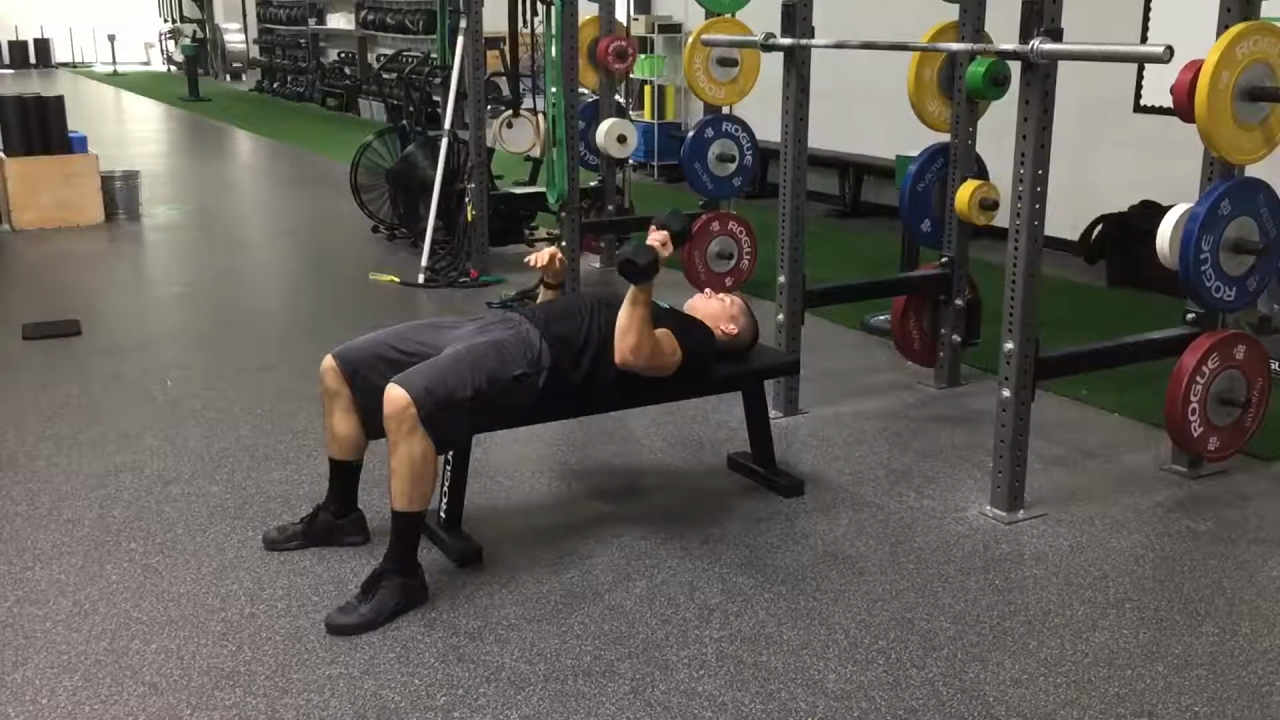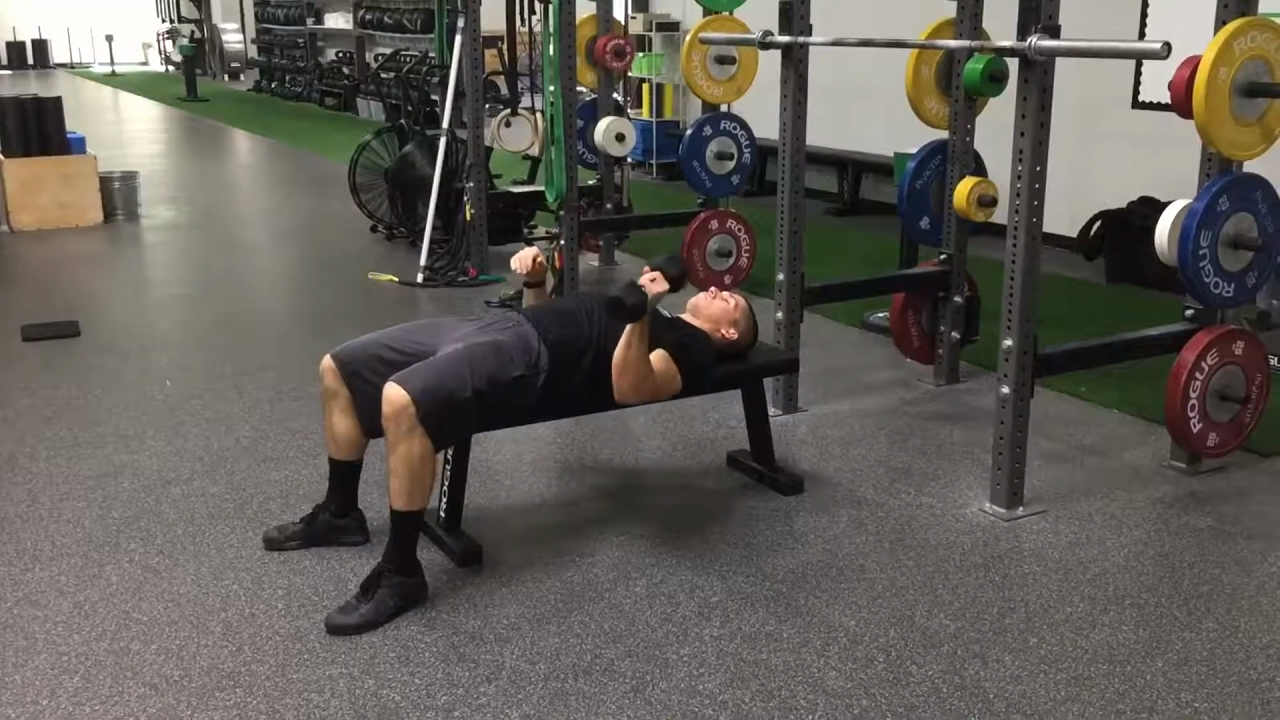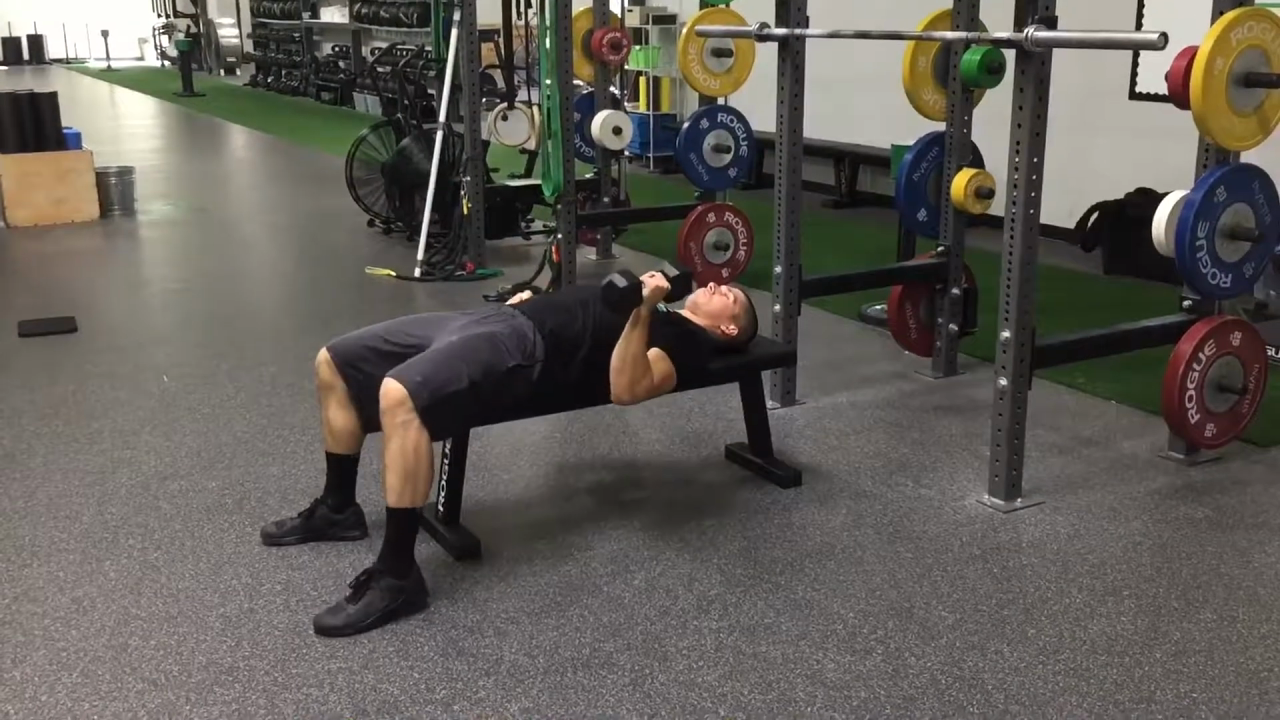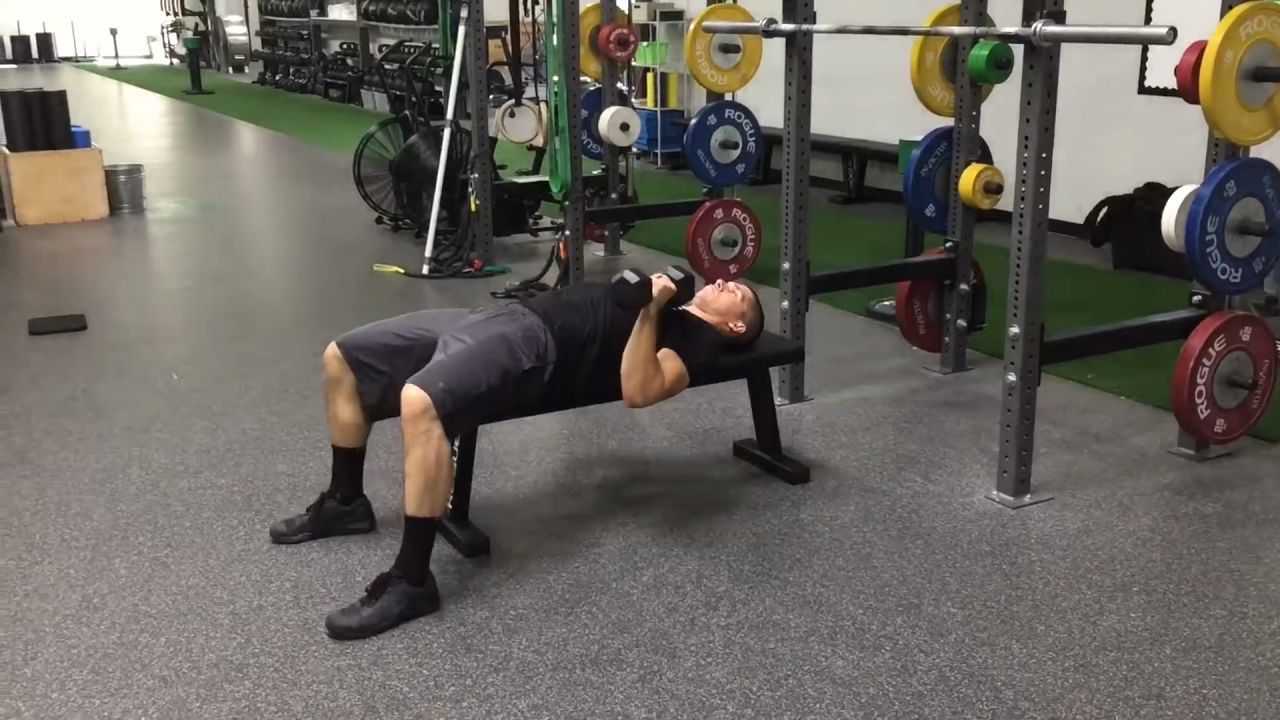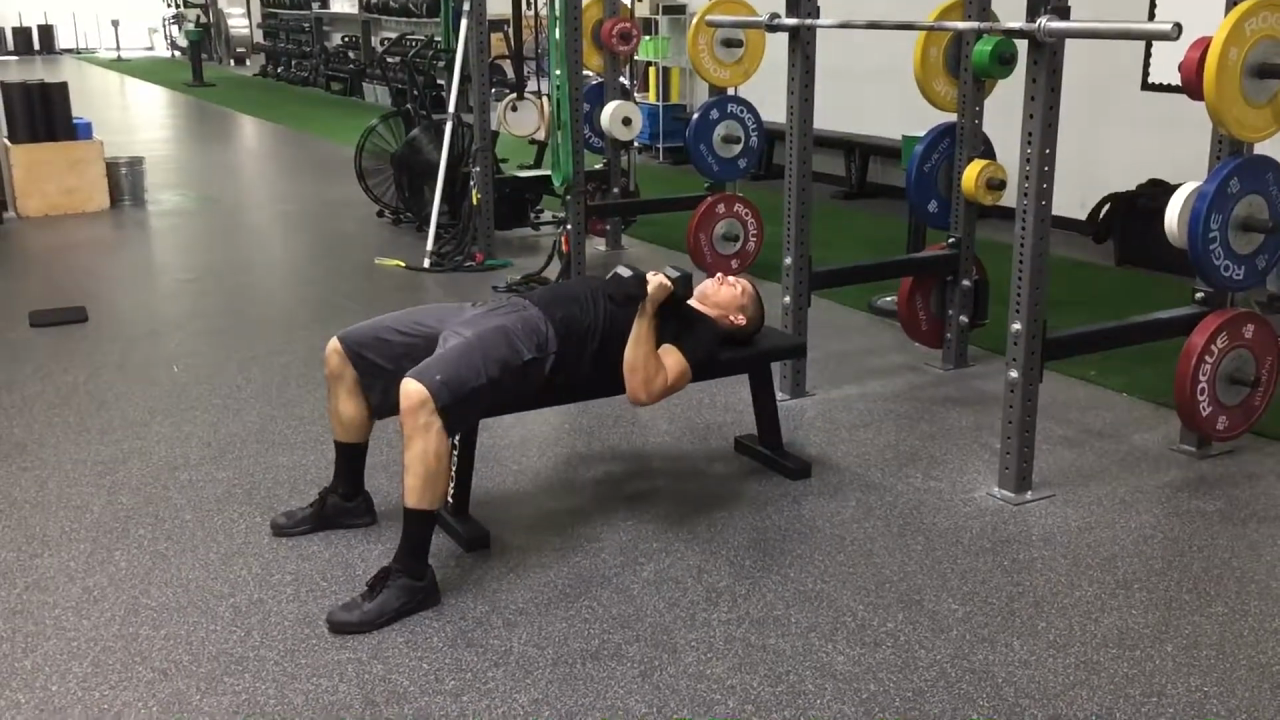
dt=0.5s
person 1, frame 1
left shoulder: (694, 339)
right shoulder: (656, 314)
left elbow: (629, 353)
right wrist: (552, 280)
left hip: (526, 355)
left knee: (403, 403)
right knee: (338, 369)
left ankle: (401, 573)
right ankle: (340, 513)
person 1, frame 2
left shoulder: (692, 346)
right shoulder: (650, 322)
left elbow: (629, 389)
left wrist: (643, 310)
right wrist: (534, 281)
left hip: (524, 357)
right hip: (499, 328)
left knee: (402, 402)
right knee: (338, 369)
left ankle: (400, 573)
right ankle: (340, 513)
person 1, frame 3
left shoulder: (688, 340)
right shoulder: (650, 315)
left elbow: (625, 388)
left wrist: (643, 308)
right wrist: (529, 300)
left hip: (522, 347)
right hip: (499, 320)
left knee: (399, 396)
right knee: (334, 363)
left ankle: (396, 574)
right ankle: (338, 508)
person 1, frame 4
left shoulder: (698, 337)
right shoulder: (656, 302)
left elbow: (638, 390)
left wrist: (650, 310)
left hip: (532, 347)
left knee: (420, 404)
right knee: (343, 359)
left ankle: (411, 580)
right ankle: (345, 503)
person 1, frame 5
left shoulder: (698, 330)
right shoulder: (663, 301)
left elbow: (642, 388)
left wrist: (648, 307)
left hip: (533, 339)
left knee: (419, 397)
right knee: (343, 354)
left ankle: (410, 574)
right ankle: (346, 497)
